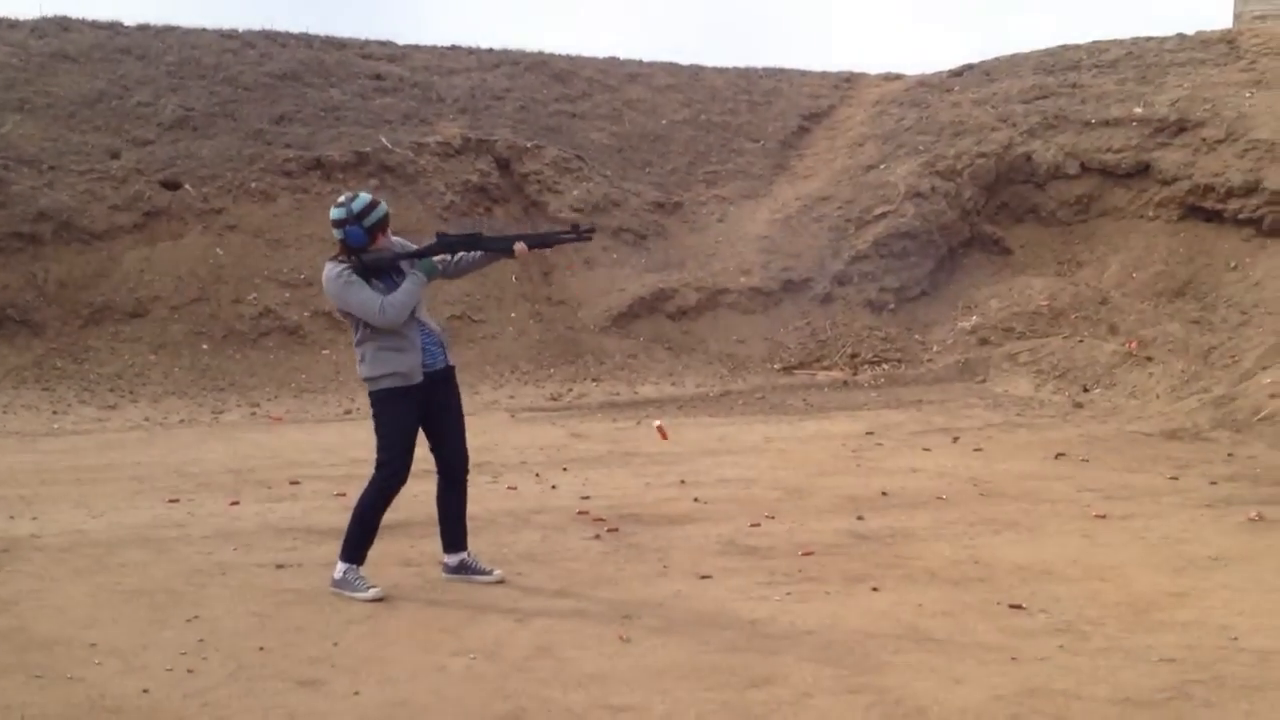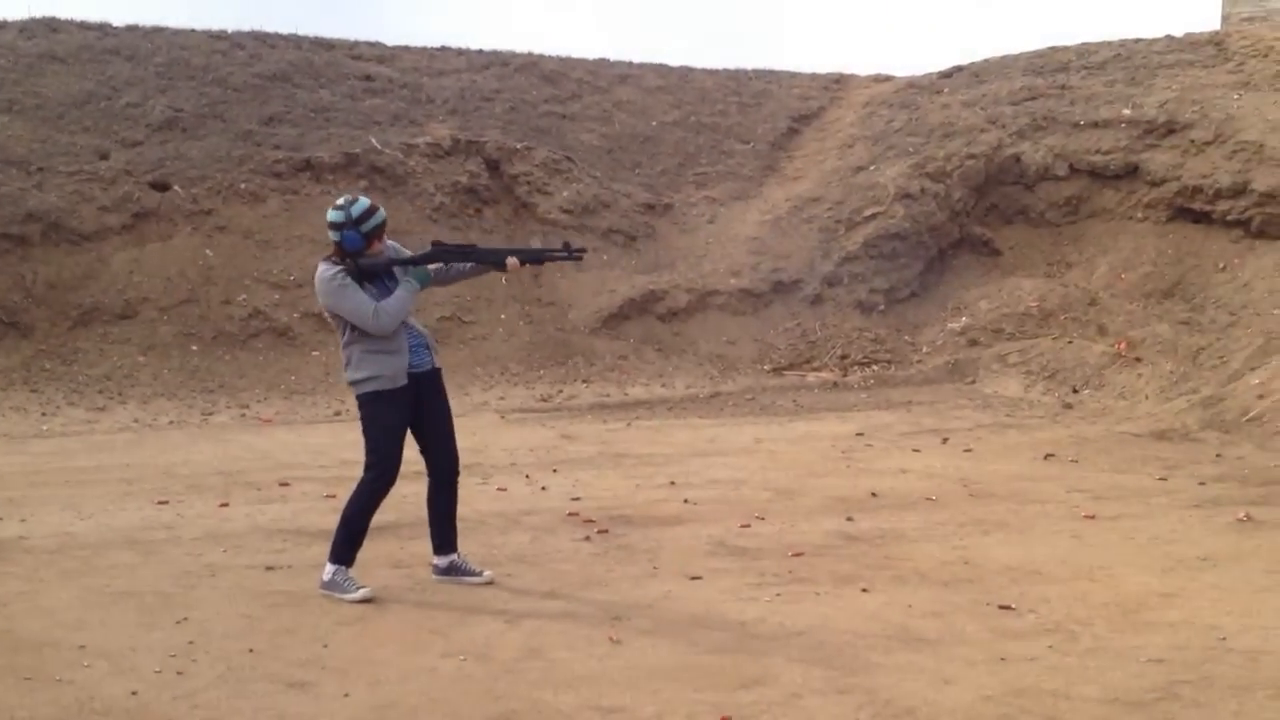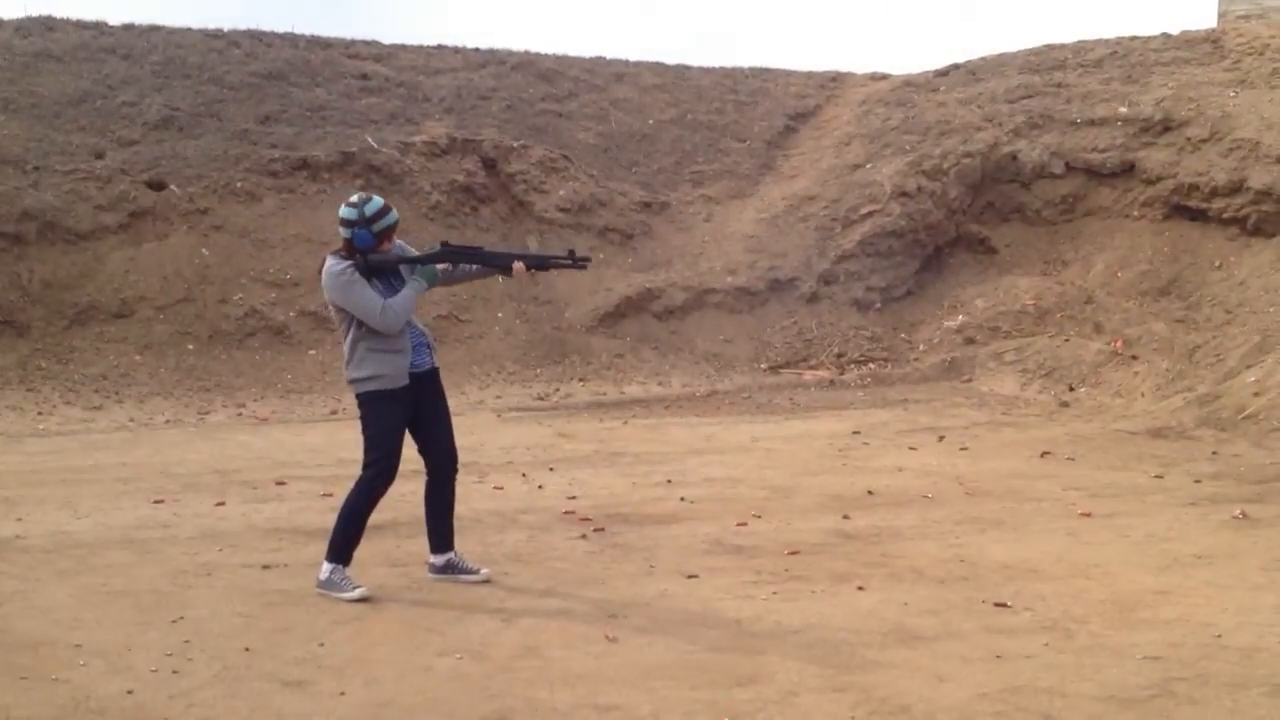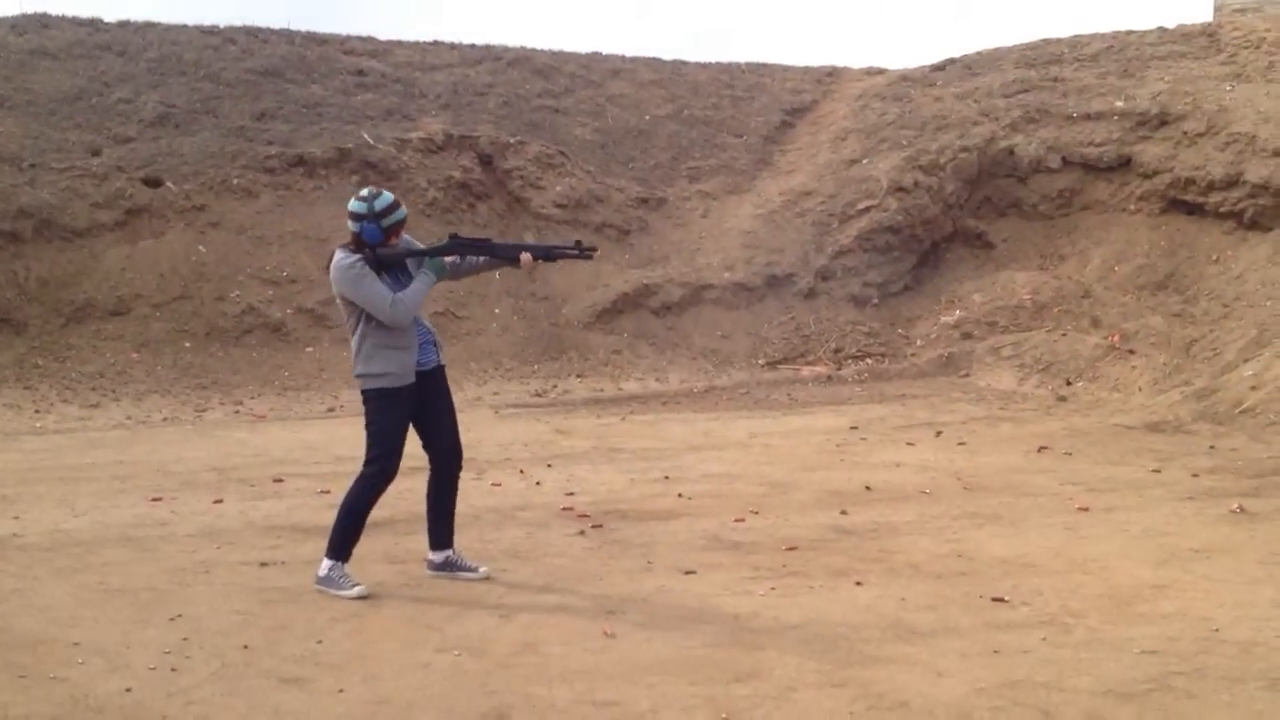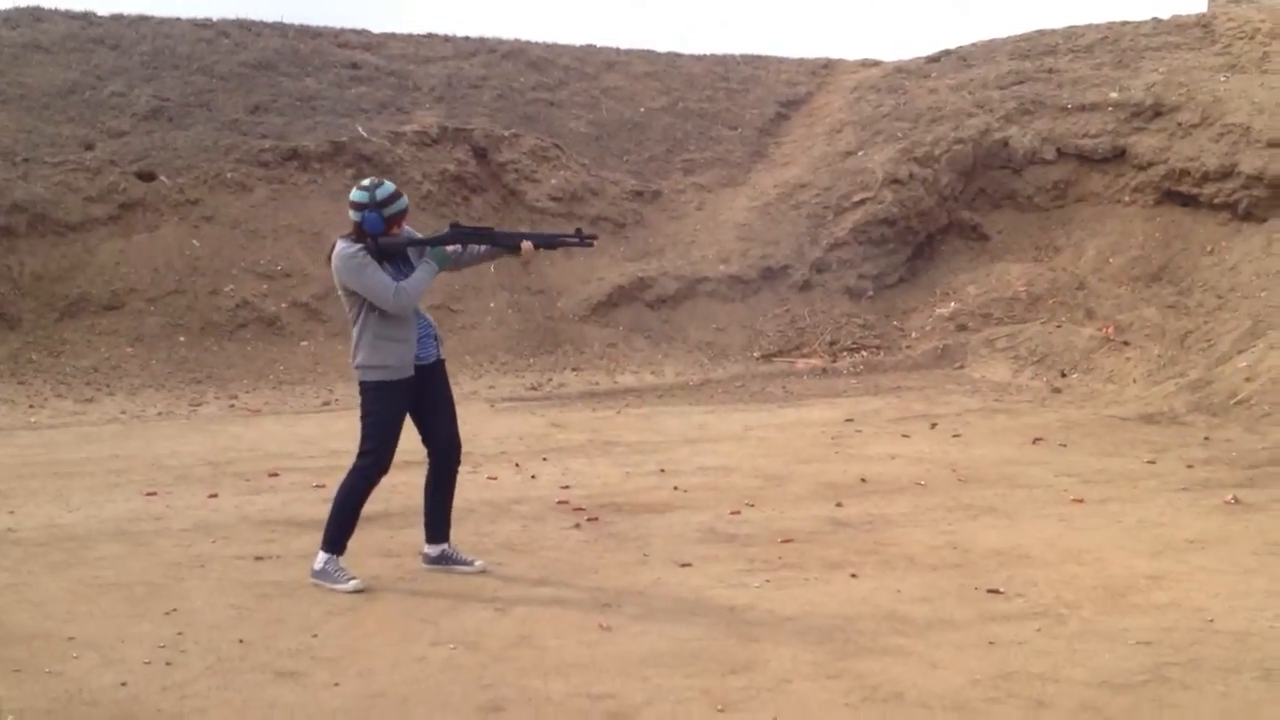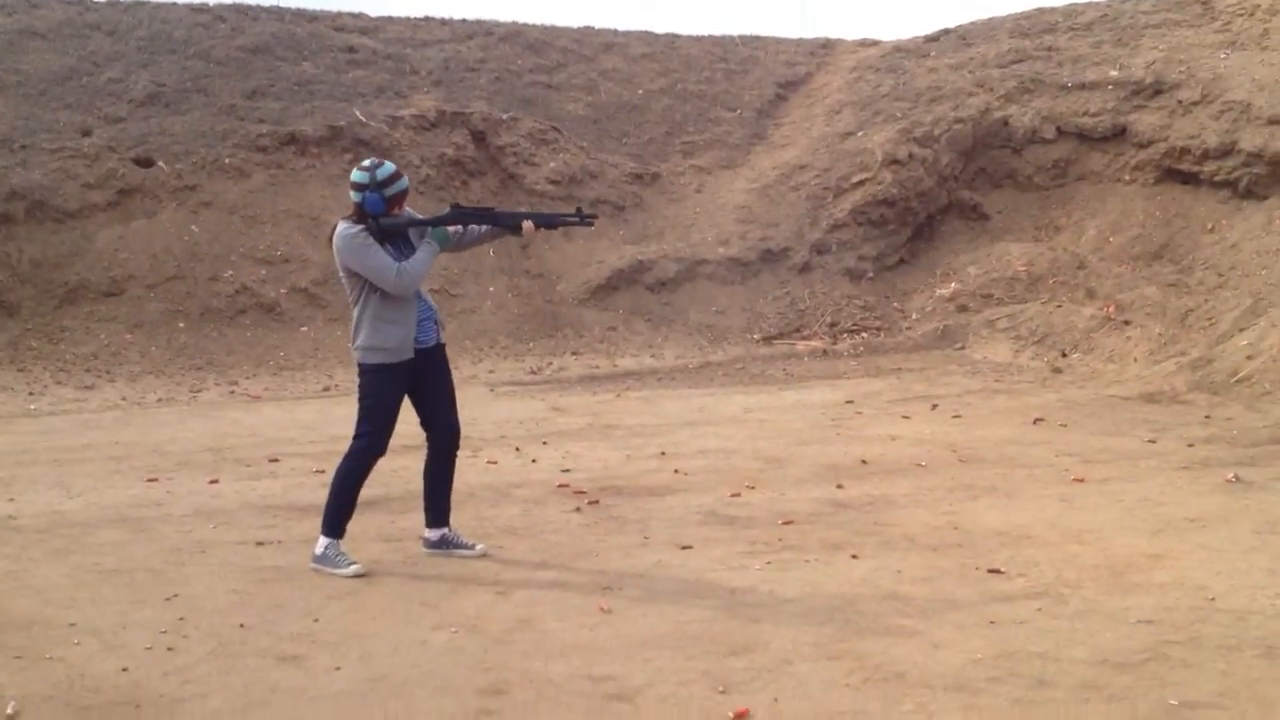
dt=0.2s
person 1, frame 1
left shoulder: (396, 250)
right shoulder: (338, 276)
left elbow: (448, 266)
right elbow: (386, 315)
left wrist: (501, 251)
right wrist: (418, 276)
left hip: (436, 370)
right hip: (394, 381)
left knee: (455, 464)
right knee: (392, 474)
left ankle: (456, 557)
right ankle: (346, 569)
person 1, frame 2
left shoulder: (387, 254)
right shoulder: (331, 277)
left elbow: (438, 273)
right elbow: (379, 321)
left wrist: (493, 263)
right wrist: (412, 283)
left hip: (423, 372)
right hip: (381, 383)
left knee: (445, 465)
right knee: (380, 476)
left ankle: (446, 558)
right ankle: (336, 570)
person 1, frame 3
left shoulder: (392, 252)
right shoulder: (339, 272)
left elbow: (442, 273)
right elbow: (386, 319)
left wrist: (498, 266)
right wrist: (419, 281)
left hip: (421, 371)
right hip: (380, 382)
left knee: (444, 463)
right knee: (379, 474)
left ankle: (443, 557)
right ankle: (333, 569)
person 1, frame 4
left shoulder: (400, 248)
right shoulder: (347, 266)
left elbow: (450, 267)
right elbow: (395, 311)
left wrist: (505, 258)
right wrist: (427, 275)
left hip: (426, 369)
right hip: (386, 379)
left knee: (448, 459)
right knee: (379, 471)
left ankle: (441, 554)
right ankle: (331, 566)
person 1, frame 5
left shoulder: (400, 240)
right shoulder: (349, 256)
left elbow: (453, 256)
right elbow: (398, 300)
left wrist: (506, 247)
right wrist: (429, 264)
left hip: (426, 362)
right hip: (385, 372)
left knee: (447, 452)
right knee: (373, 463)
left ankle: (437, 547)
right ankle: (327, 560)
person 1, frame 6
right shoulder: (350, 237)
left elbow: (455, 238)
right elbow: (400, 280)
left wrist: (508, 227)
right wrist: (431, 244)
left hip: (426, 345)
right hip: (384, 355)
left knee: (446, 436)
right knee: (369, 446)
left ankle: (438, 532)
right ankle: (327, 544)
